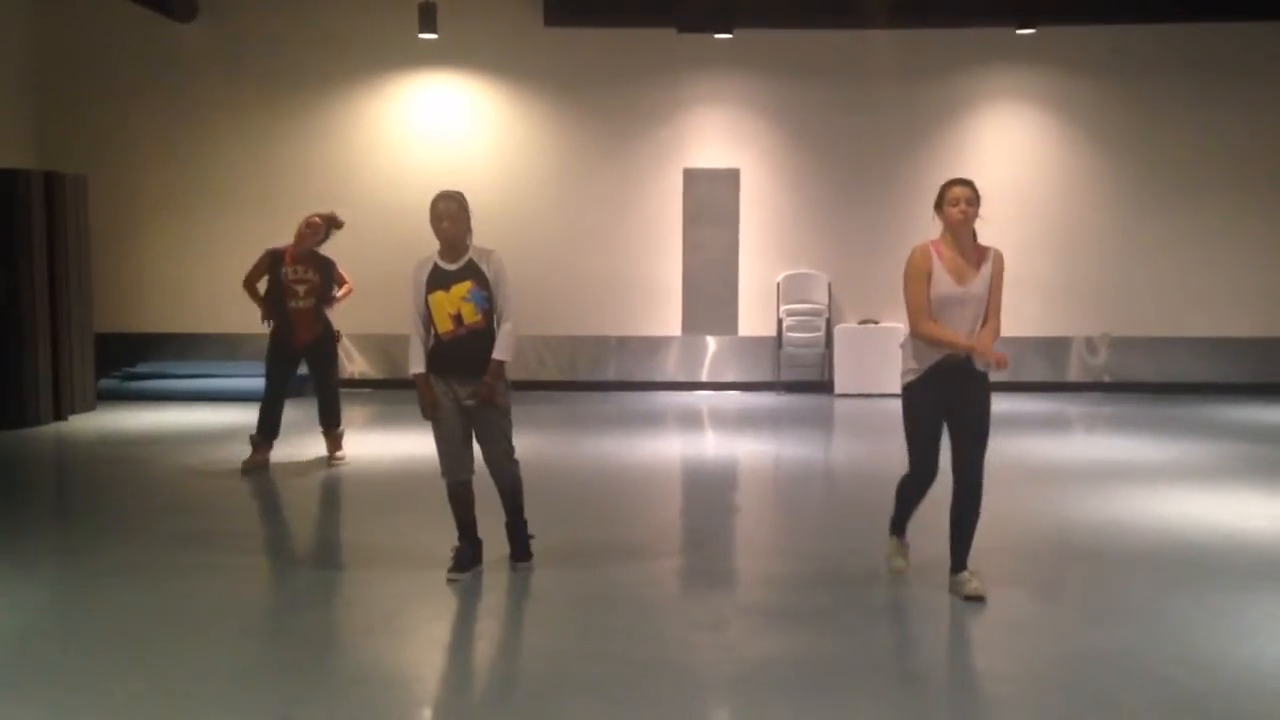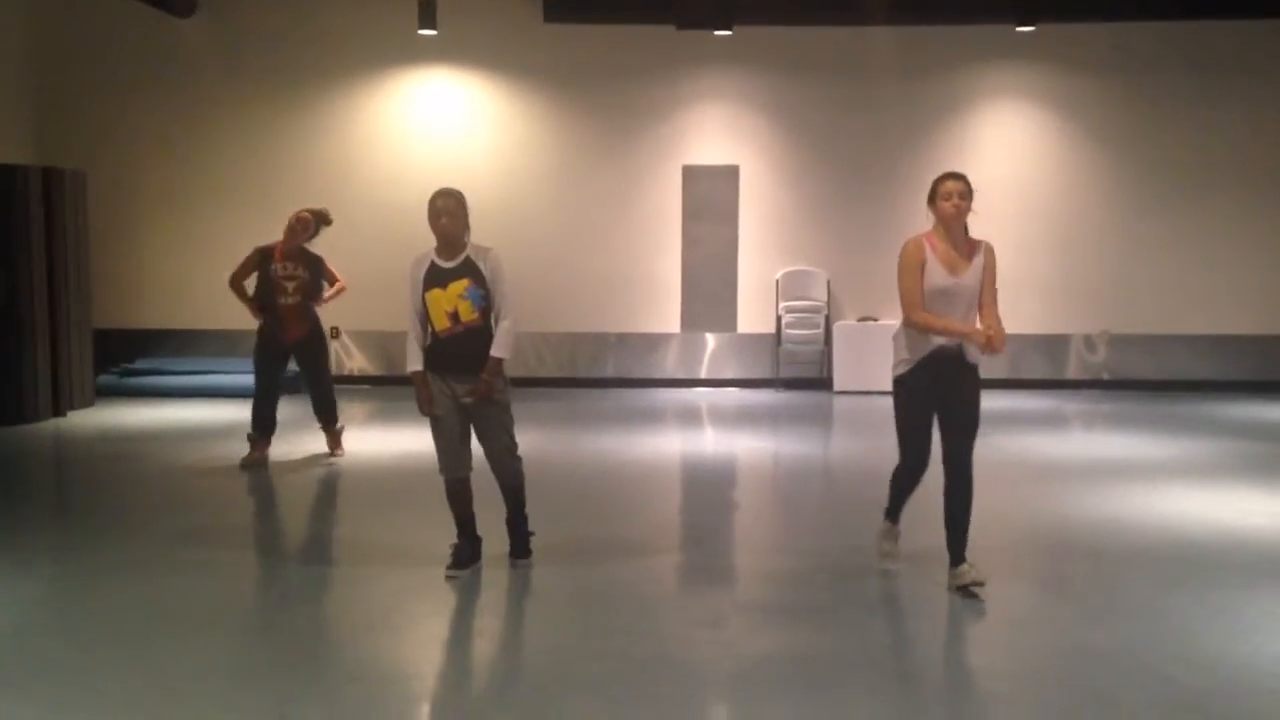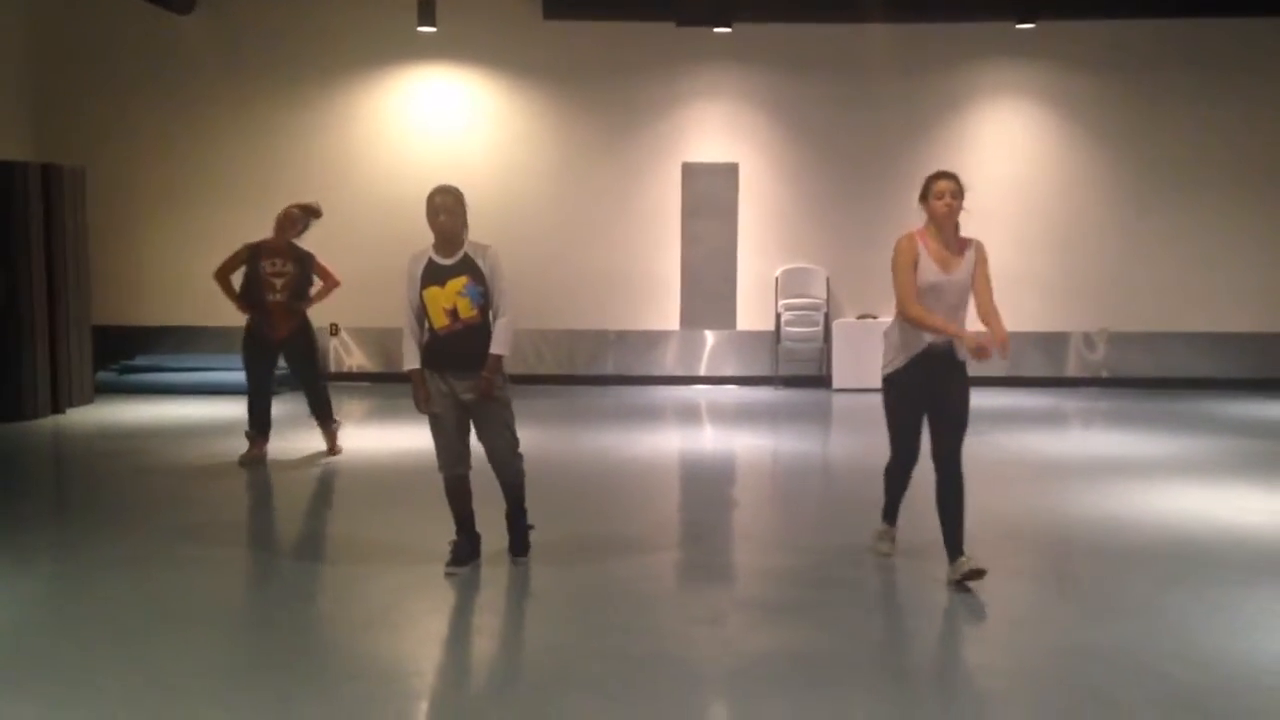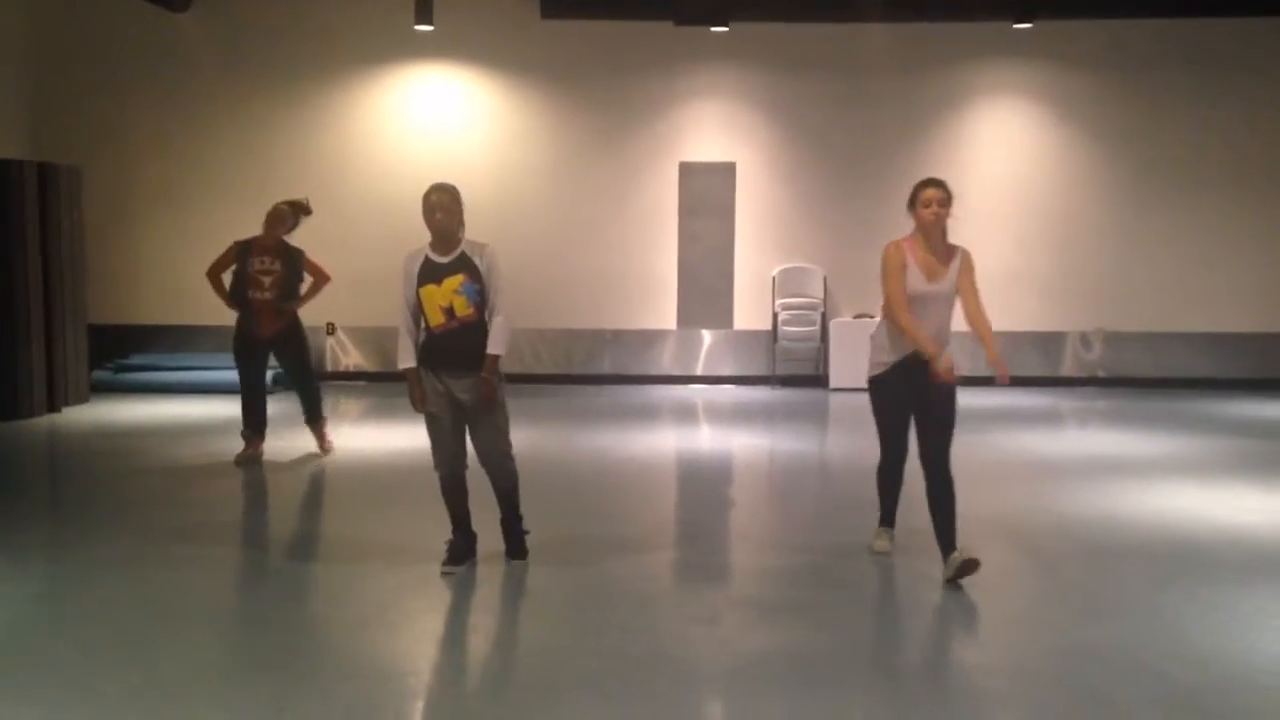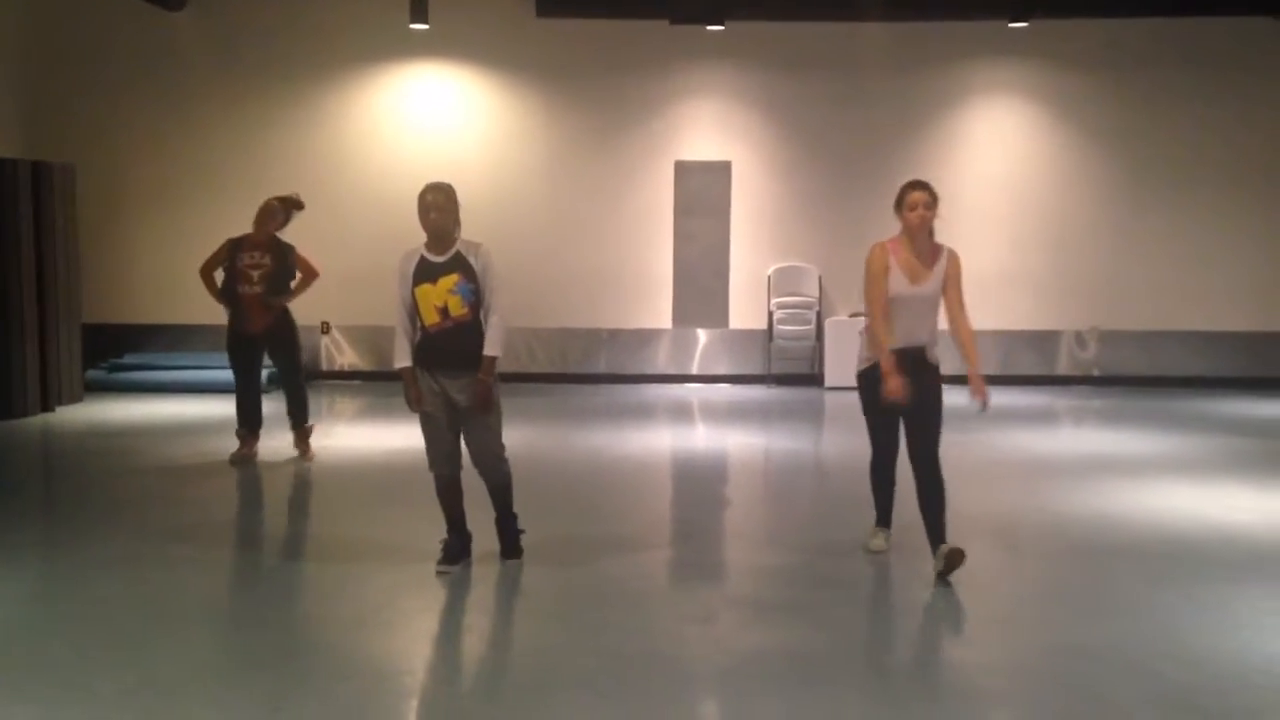
dt=0.1s
person 1, frame 1
left shoulder: (993, 259)
right shoulder: (922, 256)
left elbow: (992, 322)
right elbow: (920, 325)
left wrist: (983, 348)
right wrist: (972, 345)
left hip: (971, 376)
right hip: (926, 376)
left knee: (970, 476)
right knee: (923, 471)
left ankle: (960, 569)
right ankle: (897, 534)
person 1, frame 2
left shoulder: (983, 252)
right shoulder: (915, 249)
left elbow: (988, 308)
right elbow: (914, 315)
left wrist: (994, 333)
right wrist: (971, 331)
left hip: (961, 367)
right hip: (916, 367)
left knee: (960, 466)
right knee: (914, 461)
left ankle: (958, 563)
right ankle: (891, 522)
person 1, frame 3
left shoulder: (974, 250)
right shoulder: (908, 245)
left elbow: (985, 301)
right elbow: (908, 309)
left wrist: (998, 332)
right wrist: (962, 333)
left hip: (949, 364)
right hip: (906, 363)
left knee: (949, 460)
right knee: (904, 455)
left ankle: (956, 556)
right ankle: (888, 523)
person 1, frame 4
left shoulder: (960, 258)
right shoulder: (896, 253)
left elbow: (974, 310)
right elbow: (897, 314)
left wrist: (994, 355)
right wrist: (932, 354)
left hip: (936, 367)
right hip: (891, 367)
left knee: (937, 461)
right knee: (894, 455)
left ankle: (951, 553)
right ankle: (885, 525)
person 1, frame 5
left shoulder: (947, 258)
right shoulder: (881, 254)
left elbow: (957, 316)
right elbow: (876, 317)
left wrist: (973, 371)
right wrist: (890, 373)
left hip: (922, 364)
right hip: (879, 365)
left knee: (926, 457)
right knee: (884, 452)
left ankle: (940, 546)
right ankle: (882, 525)
person 2, frame 1
left shoulder: (489, 261)
right shoulder: (423, 270)
left elbow: (507, 320)
right elbow: (418, 330)
left wrist: (493, 374)
right wrist: (422, 385)
left hip: (485, 377)
right hip: (443, 381)
left knee: (503, 463)
right knee: (455, 469)
left ankle: (518, 535)
right ankle: (468, 547)
person 2, frame 2
left shoulder: (486, 259)
right shoulder: (420, 267)
left elbow: (505, 317)
right elbow: (416, 327)
left wrist: (492, 372)
right wrist: (419, 381)
left hip: (483, 375)
right hip: (440, 379)
left knee: (504, 458)
right knee: (453, 466)
left ankle: (519, 531)
right ankle: (467, 543)
person 2, frame 3
left shoulder: (485, 256)
right shoulder: (418, 264)
left elbow: (503, 314)
right elbow: (412, 324)
left wrist: (491, 369)
right wrist: (416, 379)
left hip: (483, 372)
right hip: (439, 377)
left knee: (505, 456)
right knee: (452, 464)
left ankle: (518, 528)
right ankle: (466, 541)
person 2, frame 4
left shoulder: (482, 255)
right shoulder: (414, 262)
left elbow: (499, 314)
right elbow: (408, 323)
left wrist: (491, 371)
right wrist: (412, 378)
left hip: (477, 372)
right hip: (435, 376)
left knee: (497, 457)
right knee: (448, 463)
left ankle: (513, 529)
right ankle: (462, 541)
person 2, frame 5
left shoulder: (477, 254)
right shoulder: (410, 262)
left elbow: (494, 314)
right elbow: (404, 323)
left wrist: (487, 372)
right wrist: (408, 378)
left hip: (473, 372)
right hip: (430, 375)
left knee: (490, 458)
right knee: (443, 463)
left ankle: (508, 529)
right ankle: (457, 540)
person 3, frame 1
left shoulder: (325, 264)
right shoulder: (274, 257)
left elbow: (347, 285)
right elbow: (249, 282)
left wrist: (334, 299)
right wrist: (265, 306)
left hip: (319, 336)
right hip: (283, 337)
left knee: (327, 390)
right knee: (273, 393)
left ankle: (334, 441)
right ankle: (261, 449)
person 3, frame 2
left shoulder: (314, 261)
right shoulder: (263, 255)
left elbow: (339, 284)
right elbow: (235, 280)
left wrist: (321, 300)
right wrist: (253, 306)
left hip: (308, 333)
right hip: (272, 333)
left knee: (320, 385)
right knee: (265, 390)
left ankle: (333, 435)
right ankle: (259, 446)
person 3, frame 3
left shoulder: (303, 257)
right shoulder: (253, 251)
left elbow: (333, 281)
right elbow: (221, 274)
left wrist: (309, 301)
right wrist: (240, 302)
left hip: (296, 330)
right hip: (260, 331)
left knee: (313, 382)
right knee: (258, 388)
left ankle: (329, 431)
right ankle: (258, 443)
person 3, frame 4
left shoulder: (293, 255)
right shoulder: (242, 248)
left elbow: (323, 277)
right elbow: (212, 272)
left wrist: (300, 301)
right wrist: (230, 301)
left hip: (285, 328)
right hip: (249, 329)
left knee: (305, 380)
right knee: (251, 386)
left ankle: (319, 430)
right ankle: (254, 442)
person 3, frame 5
left shoulder: (284, 250)
right shoulder: (234, 246)
left elbow: (311, 273)
right elbow: (206, 270)
left wrist: (288, 297)
right wrist: (220, 297)
left hip: (277, 324)
right hip: (242, 326)
left knee: (292, 379)
right knee: (246, 386)
left ankle: (301, 435)
right ankle: (248, 441)
